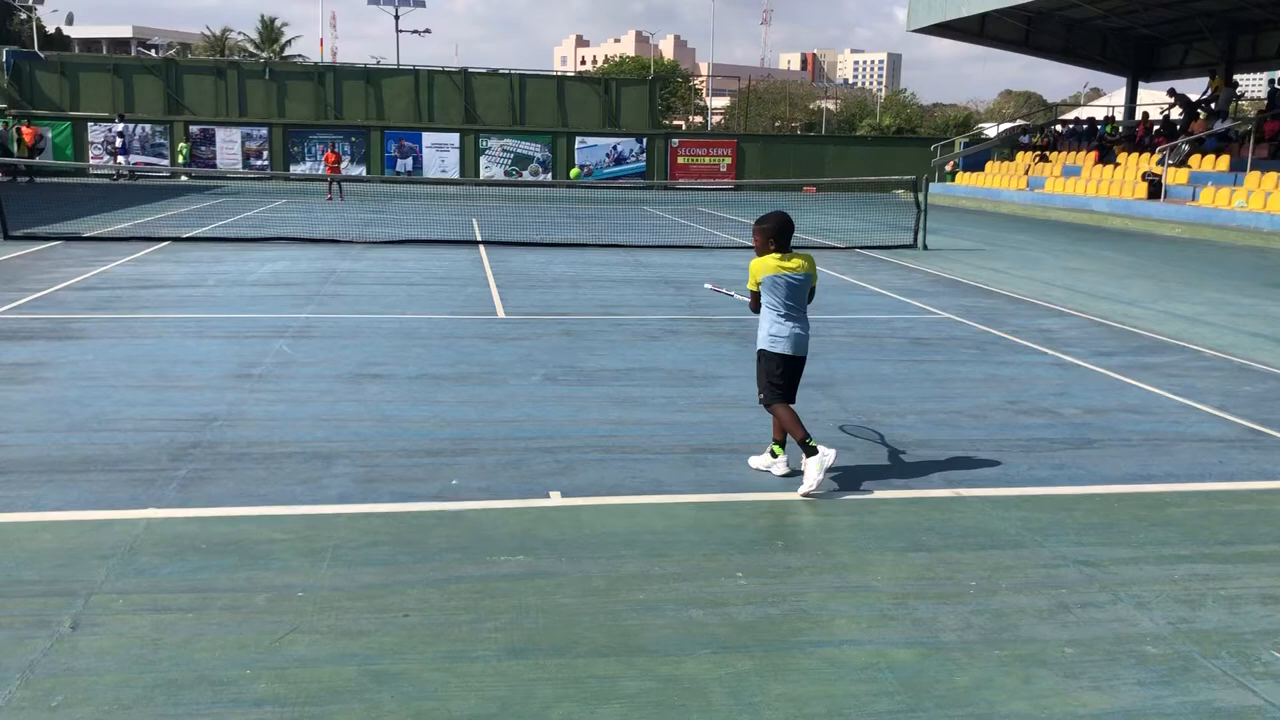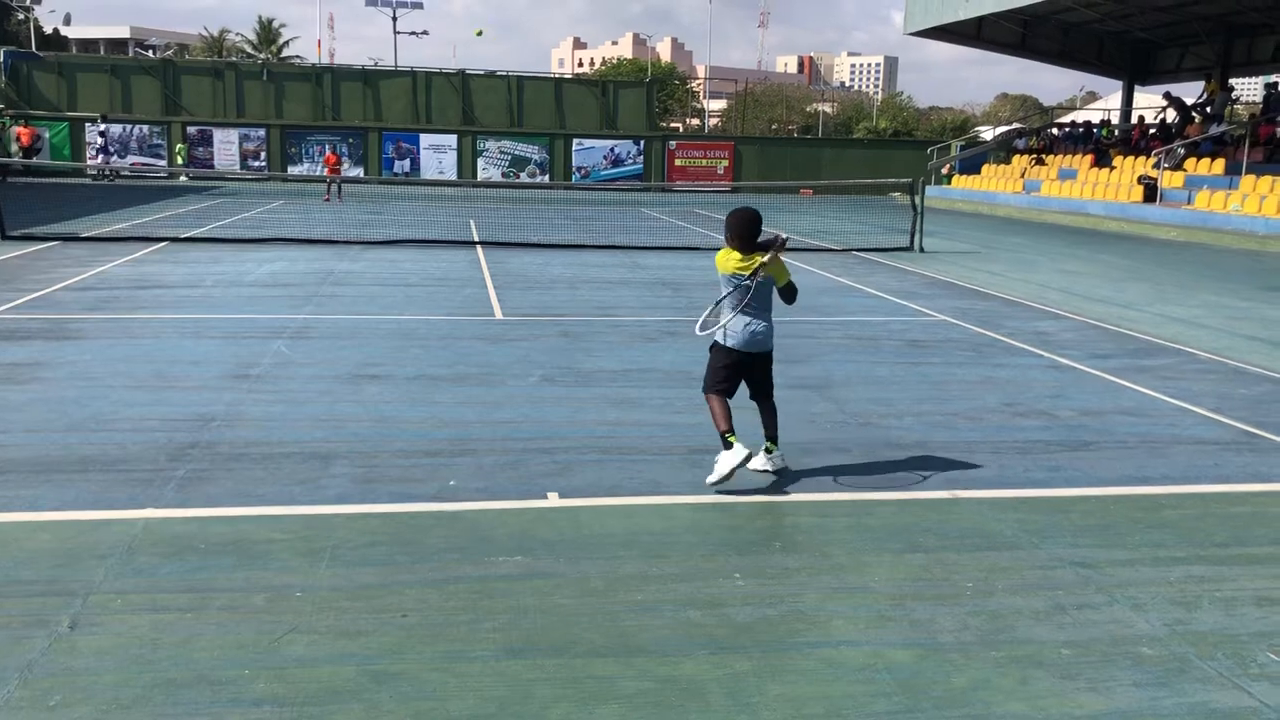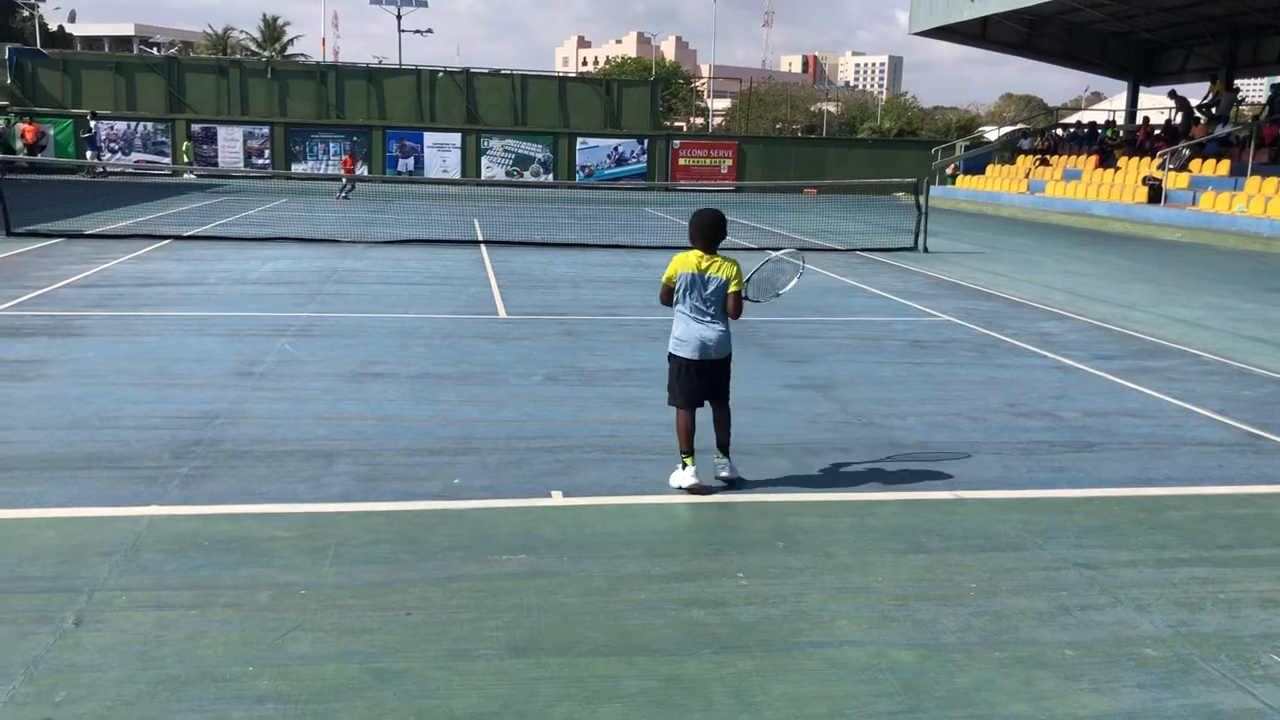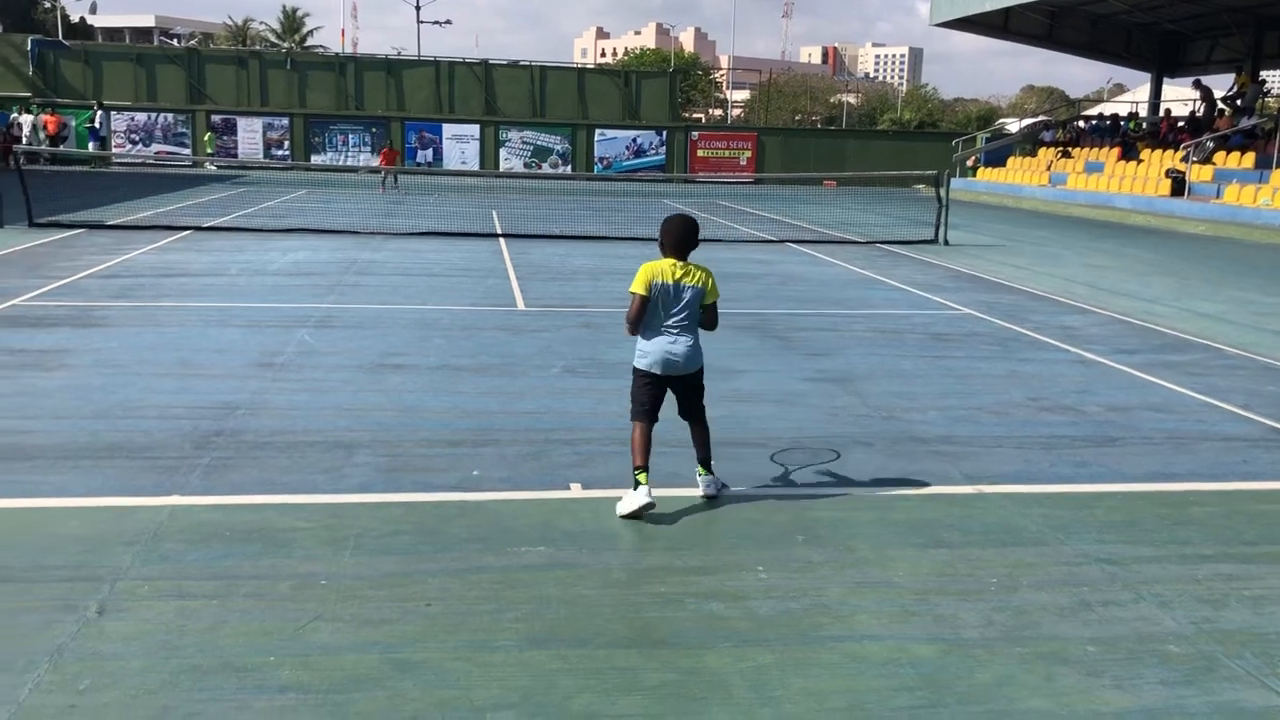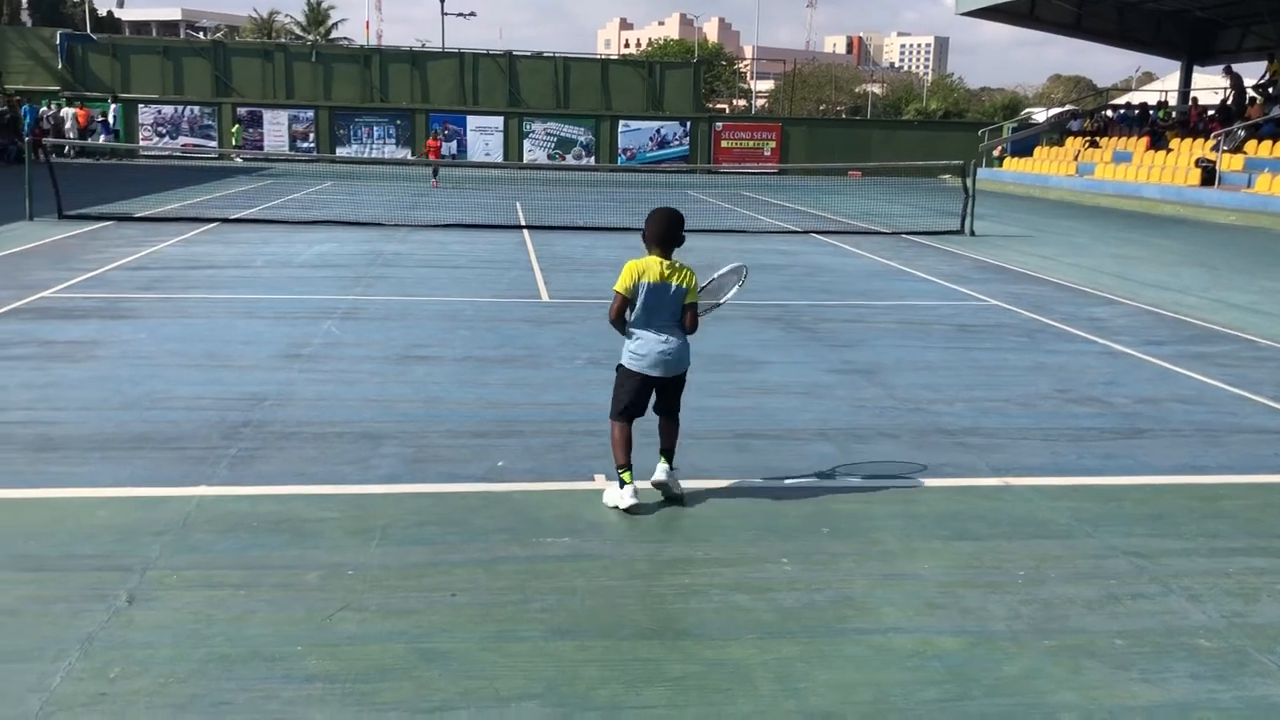
dt=0.4s
person 1, frame 1
left shoulder: (758, 265)
right shoulder: (807, 262)
left elbow: (755, 307)
left hip: (773, 343)
right hip: (798, 343)
left knee: (774, 402)
right knee: (782, 400)
left ankle: (814, 453)
right ankle: (776, 454)
person 1, frame 2
left shoulder: (723, 260)
right shoulder: (774, 265)
right elbow: (791, 299)
left wrist: (770, 245)
left hip: (732, 341)
right hip: (762, 342)
left knee: (714, 392)
right knee: (764, 397)
left ankle: (732, 447)
right ankle: (771, 453)
person 1, frame 3
left shoulder: (679, 262)
right shoulder: (731, 268)
left elbow: (665, 299)
right elbow: (735, 312)
left hip: (685, 345)
right hip: (718, 347)
left knee: (683, 406)
right knee: (720, 403)
left ankle: (688, 468)
right ankle: (724, 460)
person 1, frame 4
left shoulder: (649, 271)
right shoulder: (703, 277)
left elbow: (632, 317)
right elbow: (710, 323)
left wrist: (637, 327)
left hip: (650, 358)
right hip: (687, 359)
left knee: (641, 421)
right knee: (696, 417)
left ankle: (641, 487)
right ankle: (706, 477)
person 1, frame 5
left shoulder: (635, 269)
right shoulder: (687, 275)
left elbow: (615, 315)
right elbow: (690, 325)
left wrist: (630, 332)
left hip: (639, 357)
right hip: (675, 358)
left knee: (620, 419)
right knee: (668, 413)
left ankle: (625, 485)
right ankle: (665, 466)
